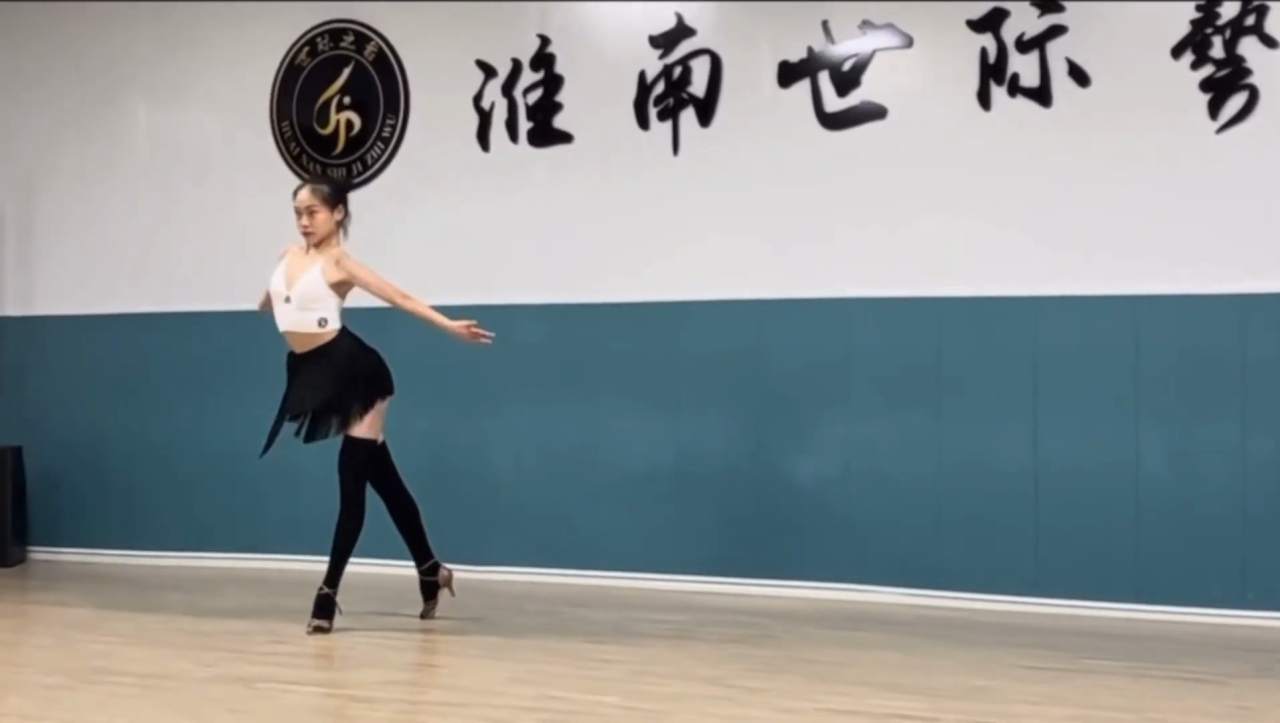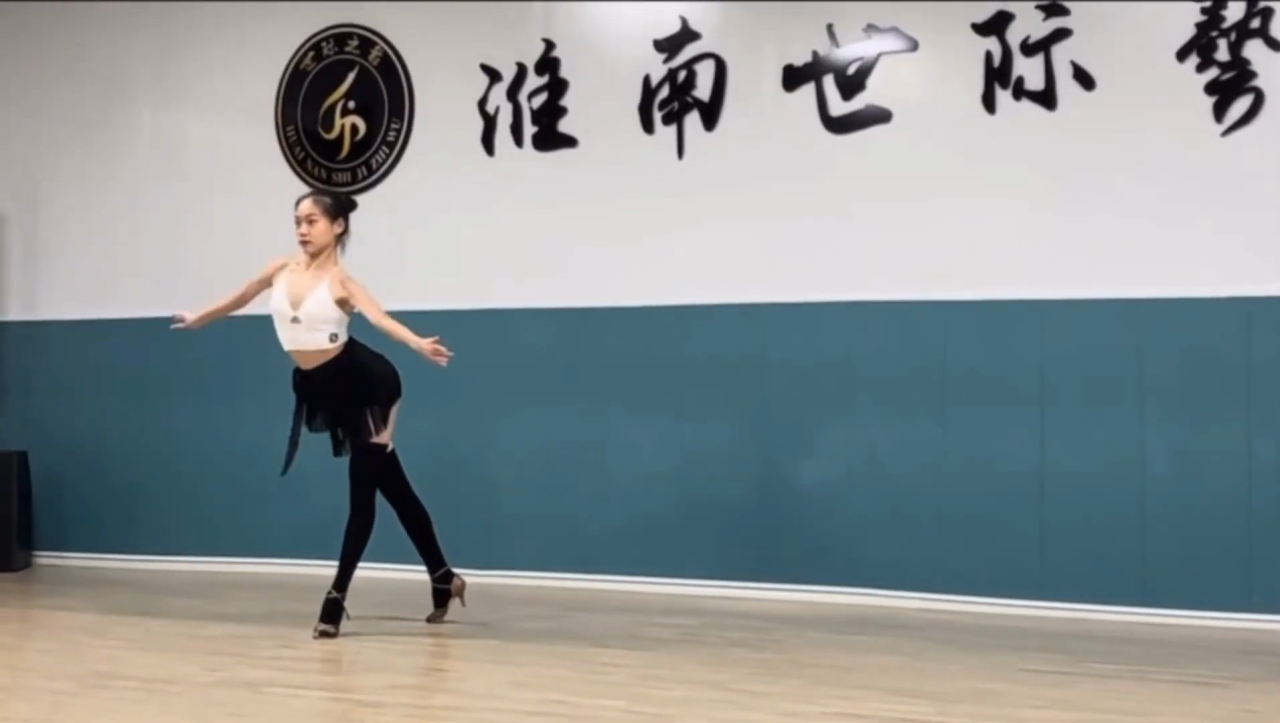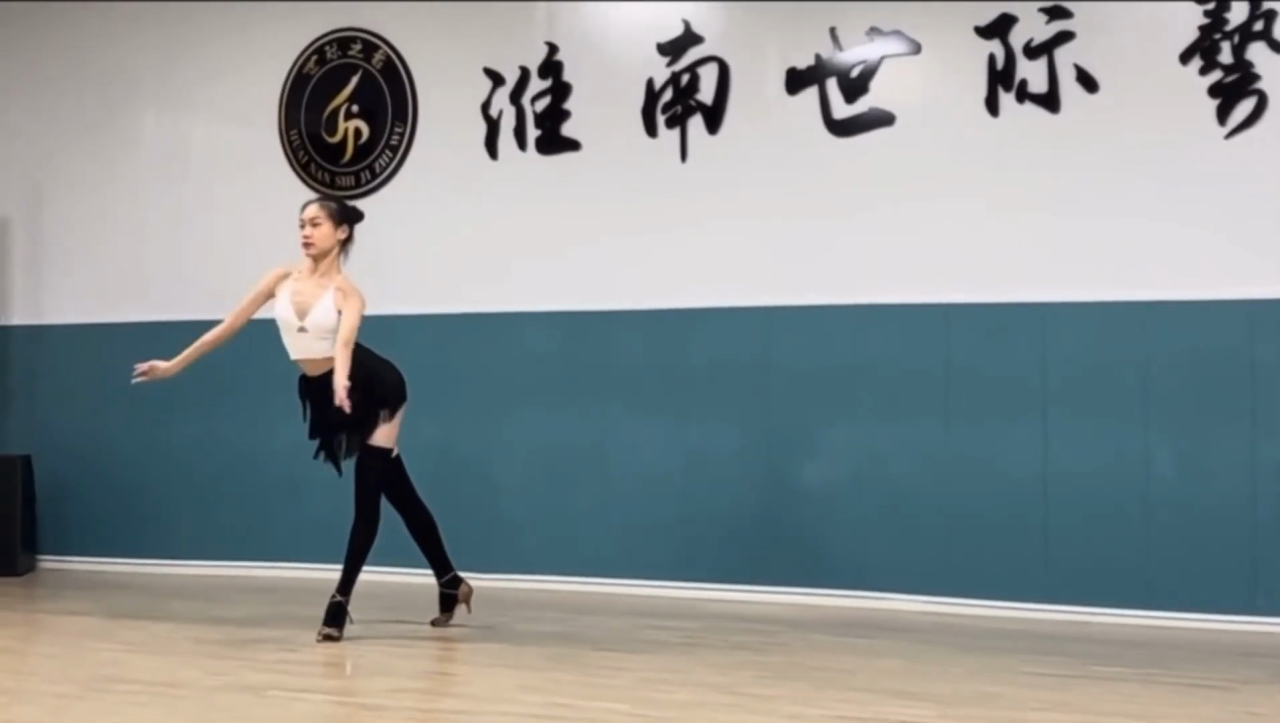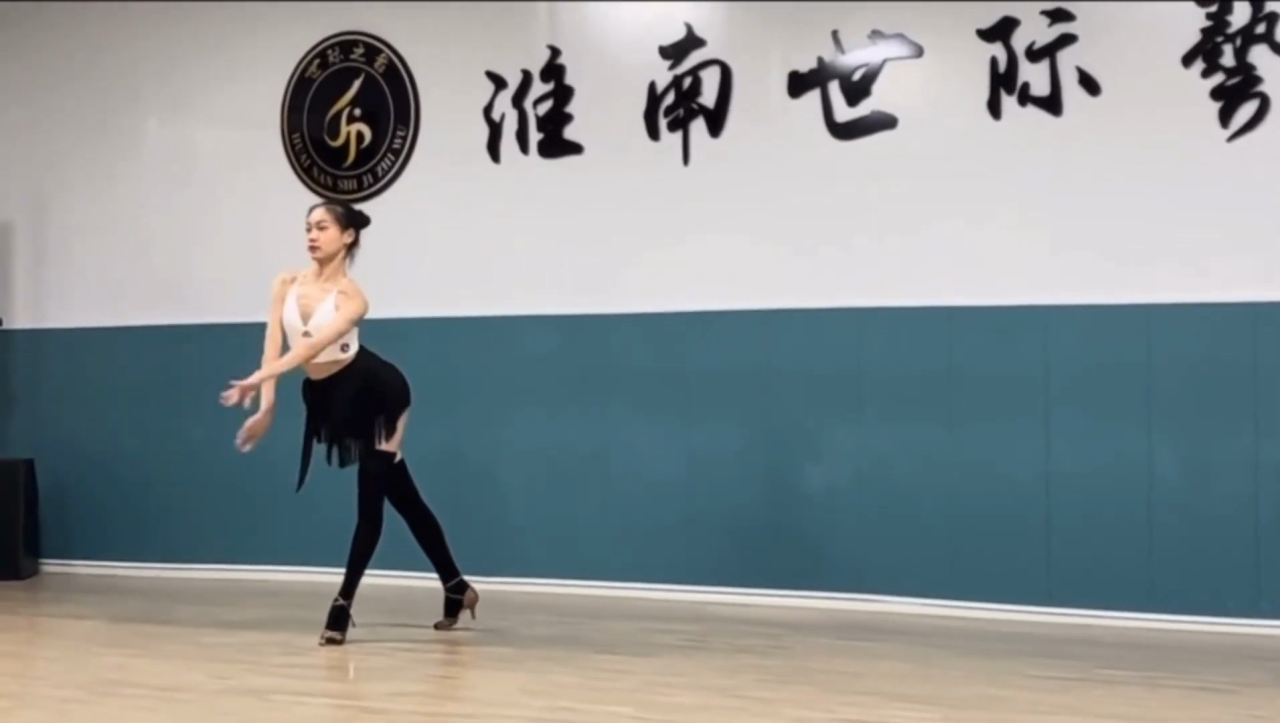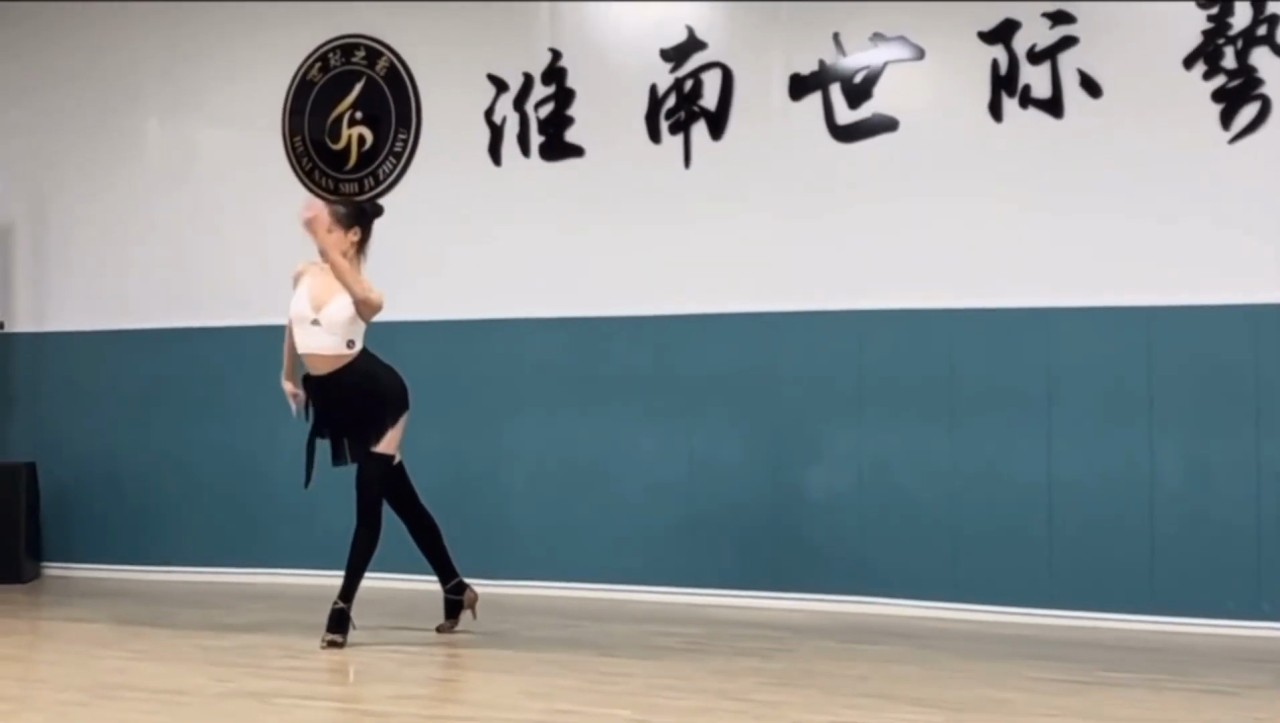
dt=0.3s
person 1, frame 1
left shoulder: (339, 262)
right shoulder: (289, 254)
left elbow: (397, 296)
right elbow: (274, 295)
left wrist: (449, 325)
right wrist: (268, 303)
left hip: (354, 370)
right hip: (312, 372)
left knee: (353, 478)
right knee: (381, 475)
left ankle: (328, 593)
right ankle: (430, 569)
person 1, frame 2
left shoulder: (341, 281)
right shoulder: (282, 269)
left elbow: (378, 317)
right elbow: (238, 299)
left wrist: (418, 343)
right wrist: (196, 319)
left hip: (364, 382)
right hip: (318, 388)
left knee: (365, 487)
right knee: (390, 483)
left ankle: (338, 597)
right ankle: (444, 577)
person 1, frame 3
left shoulder: (347, 292)
right shoulder: (282, 279)
left elbow: (346, 340)
right elbow: (231, 324)
left wrist: (343, 381)
right wrist: (175, 364)
left hip: (371, 389)
right hip: (320, 393)
left knee: (368, 493)
right knee: (396, 488)
left ankle: (341, 600)
right ankle: (450, 581)
person 1, frame 4
left shoulder: (352, 297)
right shoulder: (287, 284)
left elbow: (315, 345)
right elbow: (274, 346)
left wrist: (258, 379)
right wrist: (265, 407)
left hip: (375, 392)
right hip: (332, 398)
left knee: (372, 497)
right knee: (400, 493)
left ankle: (344, 604)
right ankle: (457, 586)
person 1, frame 5
left shoulder: (367, 296)
right shoulder: (305, 273)
left elbow: (358, 300)
right elbow: (294, 326)
left wrist: (324, 244)
right wrist: (288, 375)
left hip: (373, 393)
right hip: (329, 397)
left knee: (370, 498)
right knee: (400, 496)
left ankle: (343, 606)
right ankle: (455, 587)
